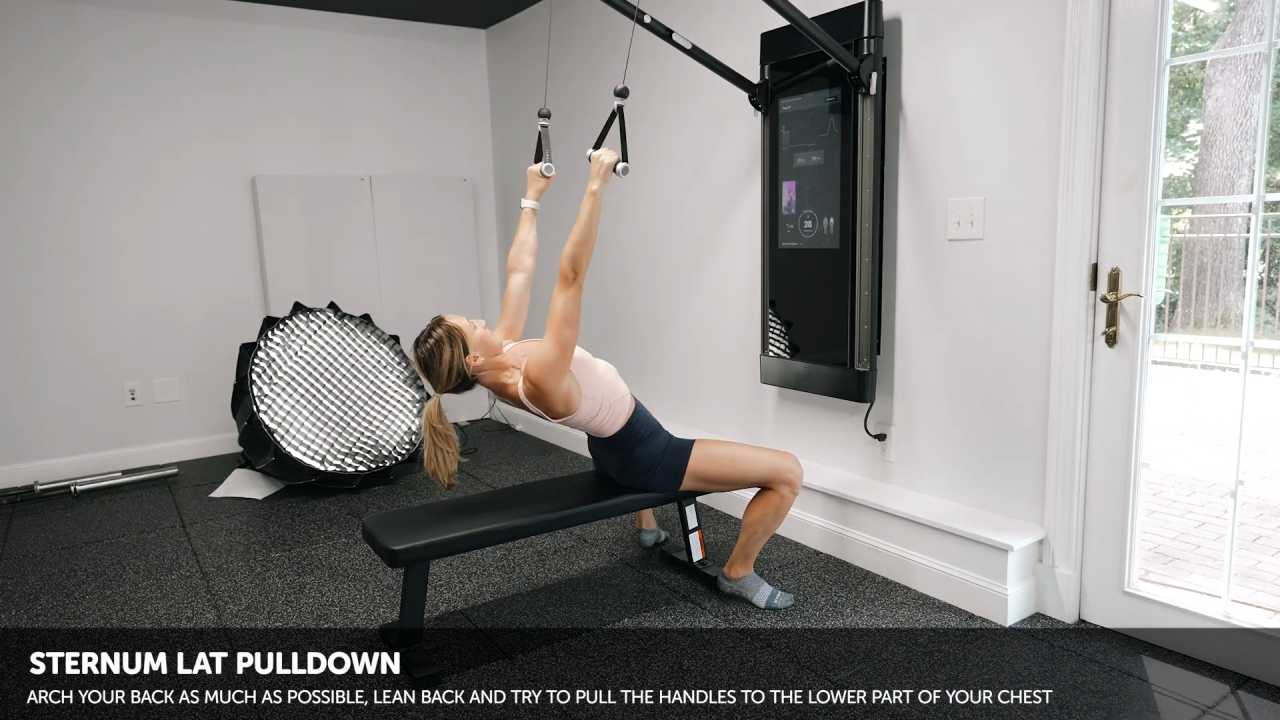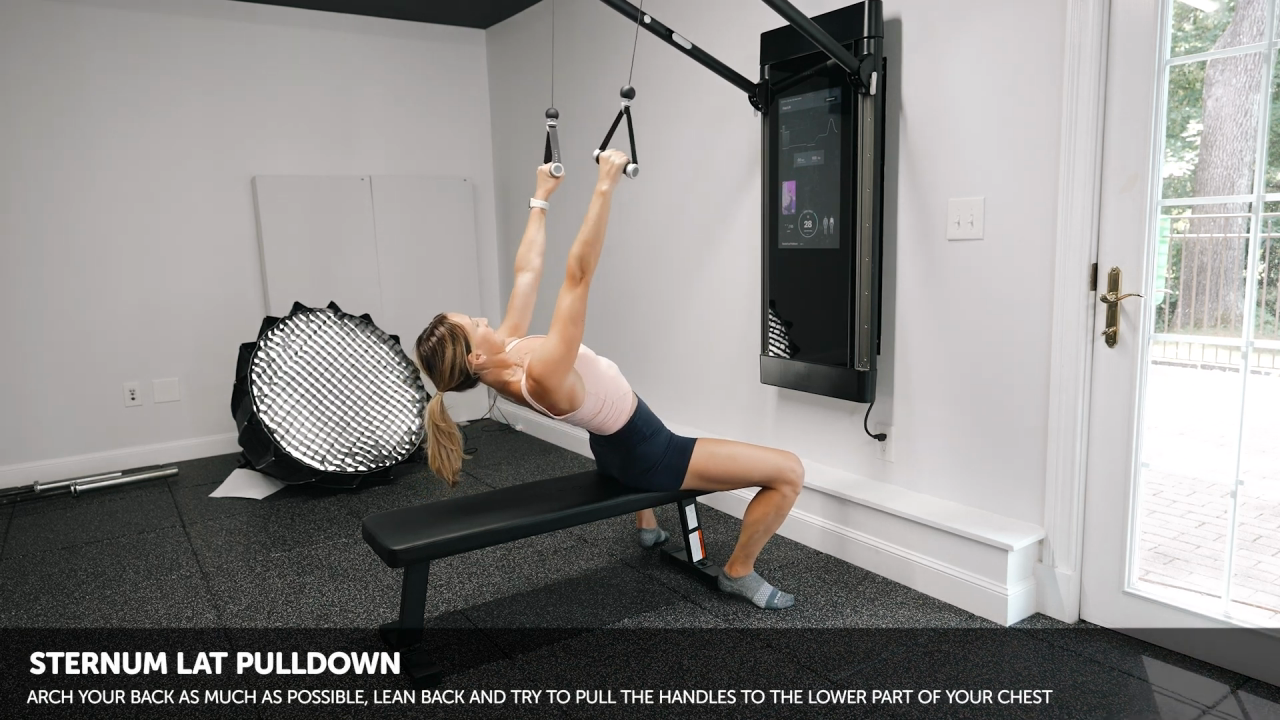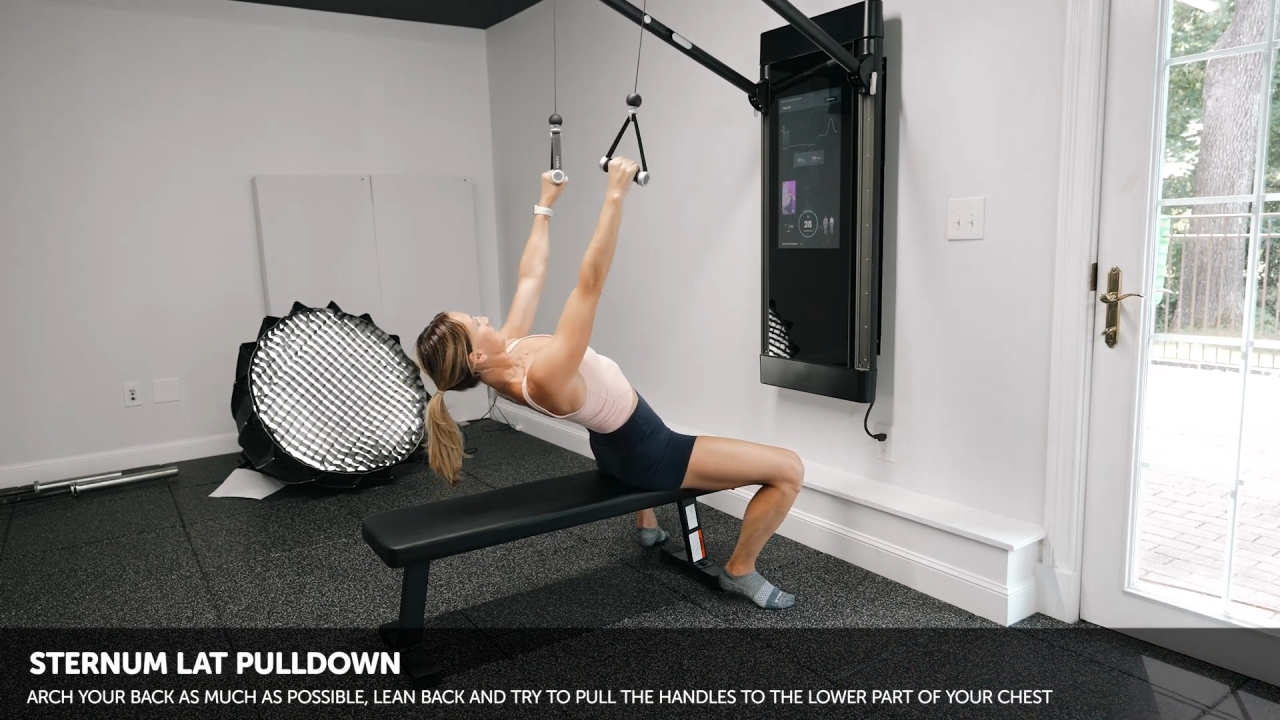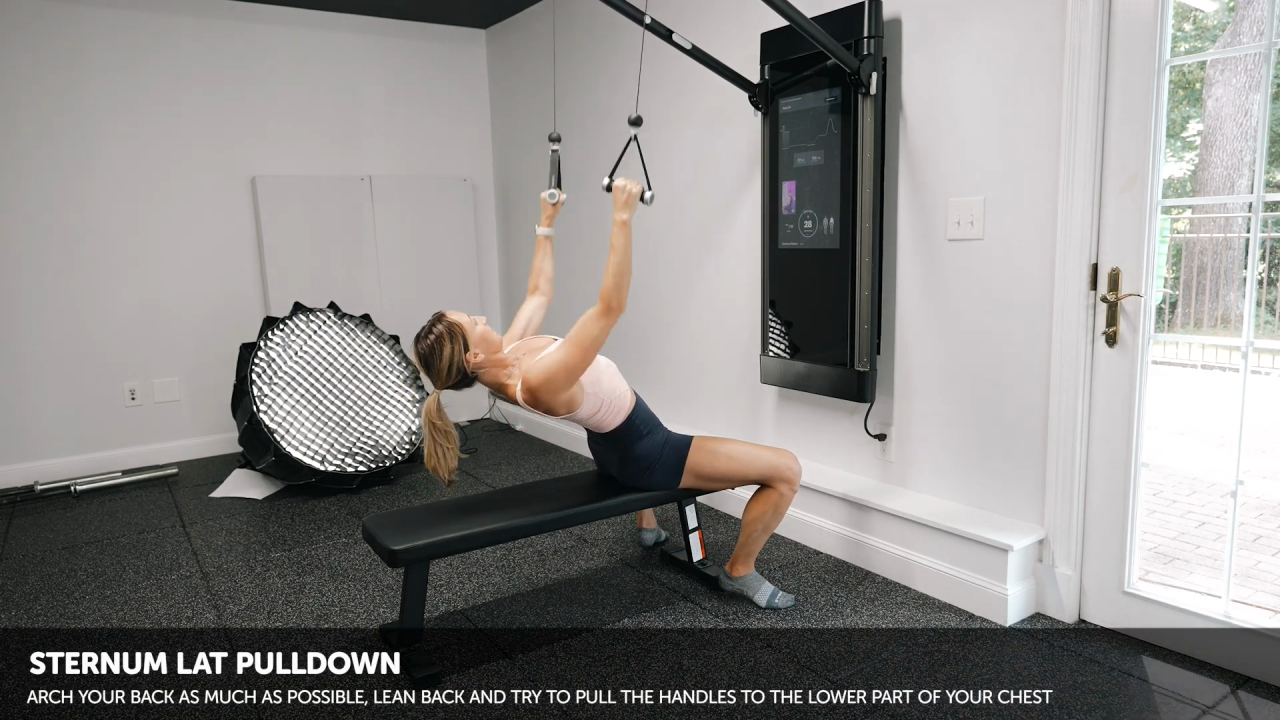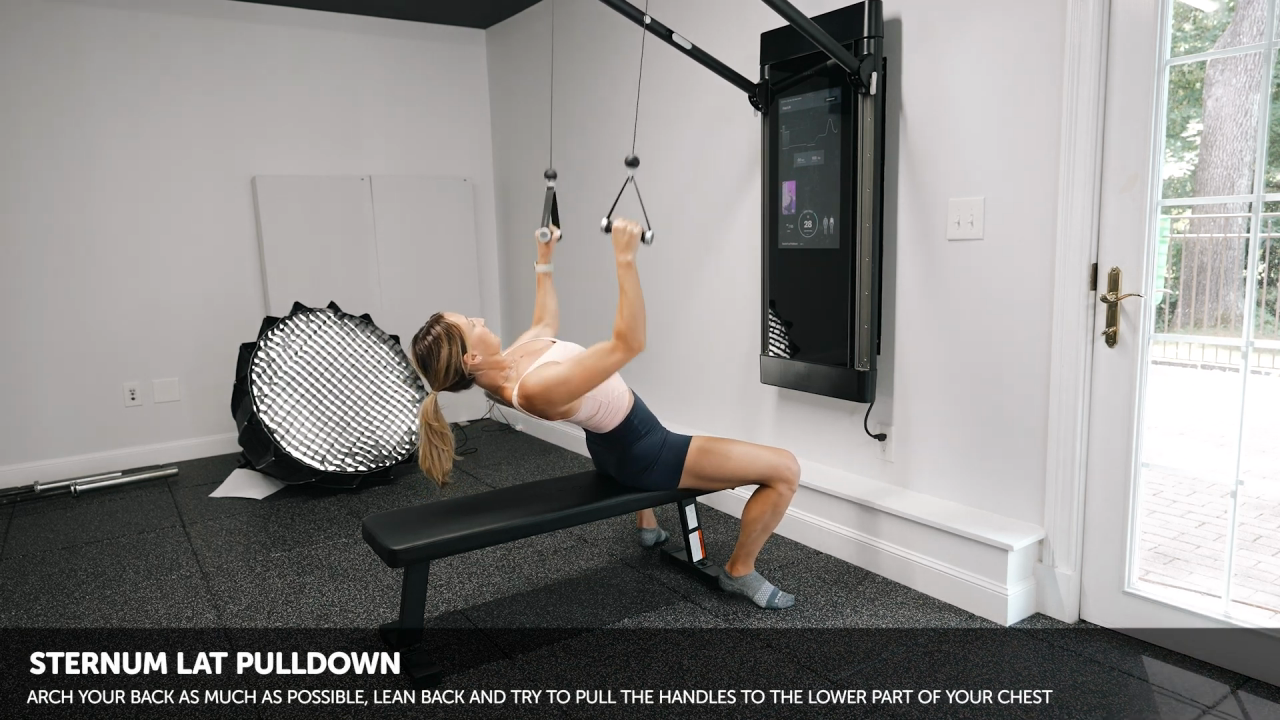
dt=0.2s
person 1, frame 1
left shoulder: (504, 357)
right shoulder: (537, 380)
left elbow: (520, 270)
right elbow: (570, 275)
left wrist: (532, 196)
right wrist: (595, 187)
left hip: (616, 449)
right hip: (645, 458)
right knee: (787, 472)
left ankle: (647, 526)
right ankle: (738, 573)
person 1, frame 2
left shoulder: (506, 356)
right shoulder: (540, 377)
left elbow: (527, 270)
right elbow: (578, 274)
left wrist: (541, 197)
right wrist: (604, 187)
left hip: (617, 446)
right hip: (645, 456)
right knee: (788, 472)
left ankle: (647, 526)
right ankle: (738, 573)
person 1, frame 3
left shoulder: (507, 356)
right shoulder: (542, 378)
left elbow: (530, 275)
right elbow: (590, 283)
left wrist: (545, 203)
right wrist: (615, 195)
left hip: (616, 445)
right hip: (646, 455)
right knee: (789, 469)
left ankle: (648, 526)
right ankle: (740, 572)
person 1, frame 4
left shoulder: (505, 356)
right shoulder: (538, 382)
left elbow: (538, 294)
right elbow: (610, 306)
left wrist: (545, 223)
right wrist: (622, 218)
left hip: (616, 444)
right hip: (643, 455)
right knee: (785, 469)
left ankle: (647, 525)
right ankle: (739, 573)
person 1, frame 5
left shoulder: (503, 368)
right shoulder: (535, 388)
left elbow: (545, 326)
right elbow: (629, 343)
left wrist: (543, 260)
right wrist: (625, 259)
left hip: (613, 444)
right hip: (640, 454)
right knee: (784, 469)
left ankle: (647, 525)
right ankle: (739, 574)
